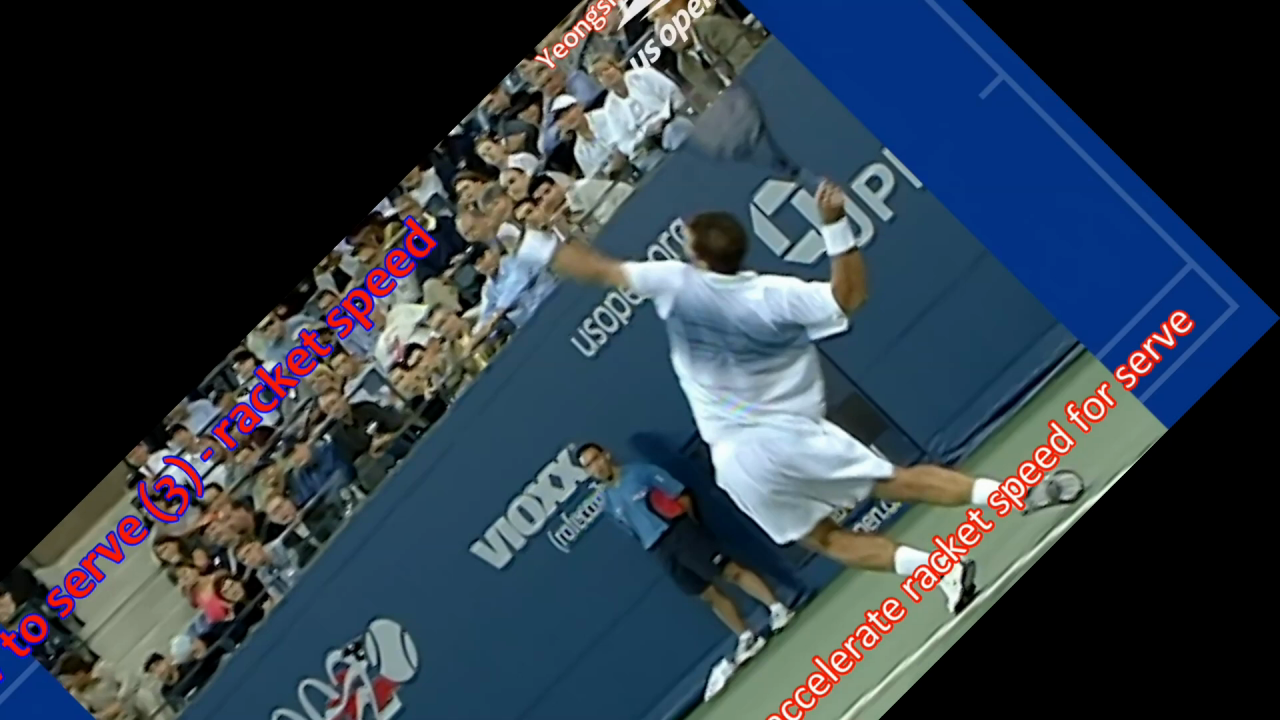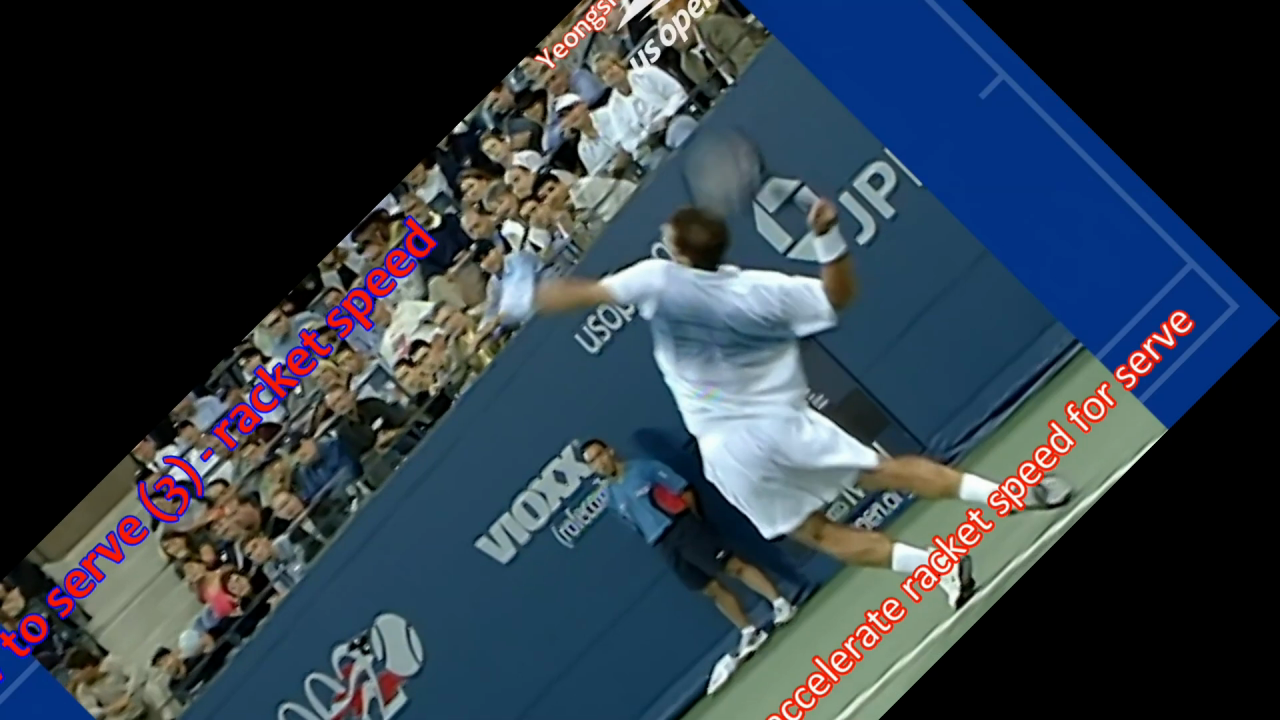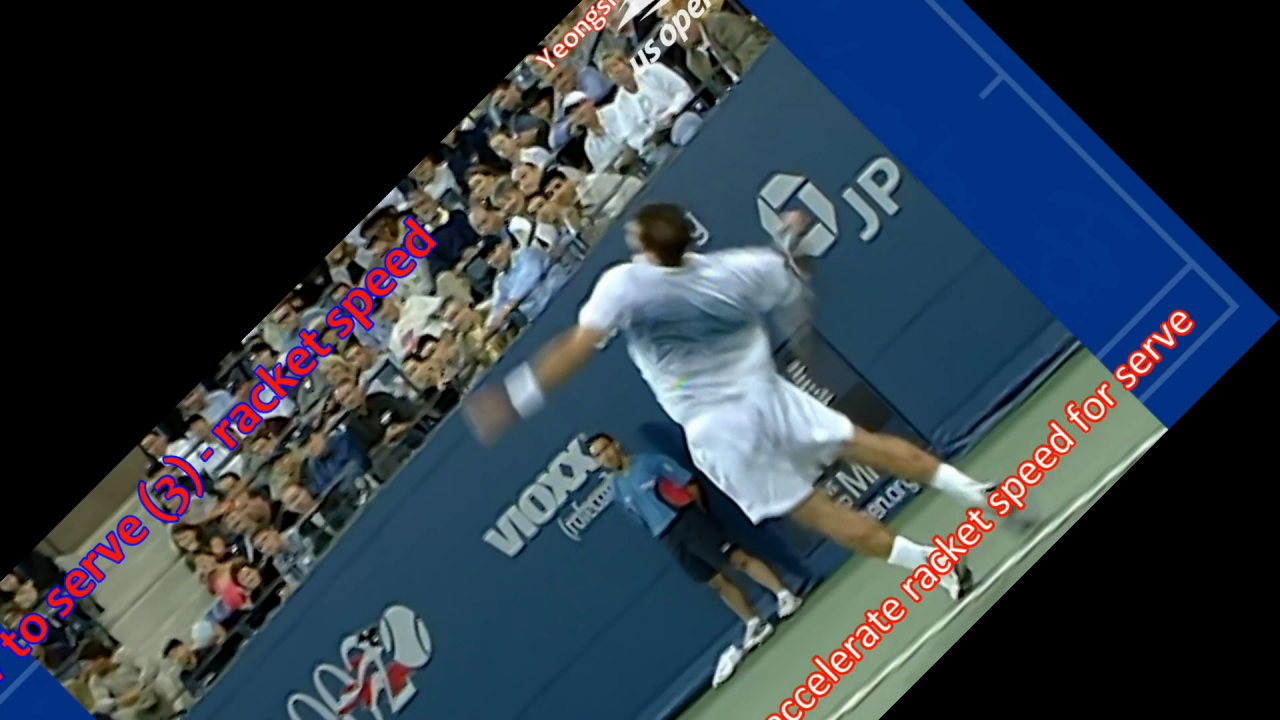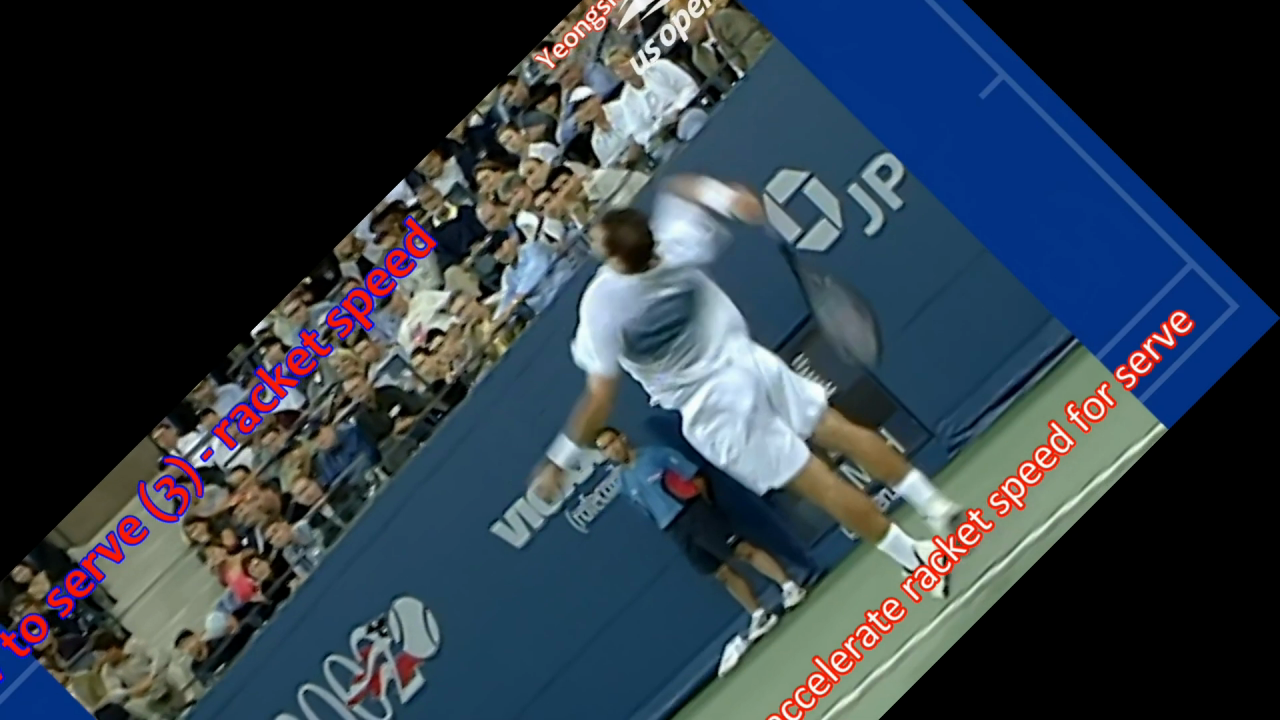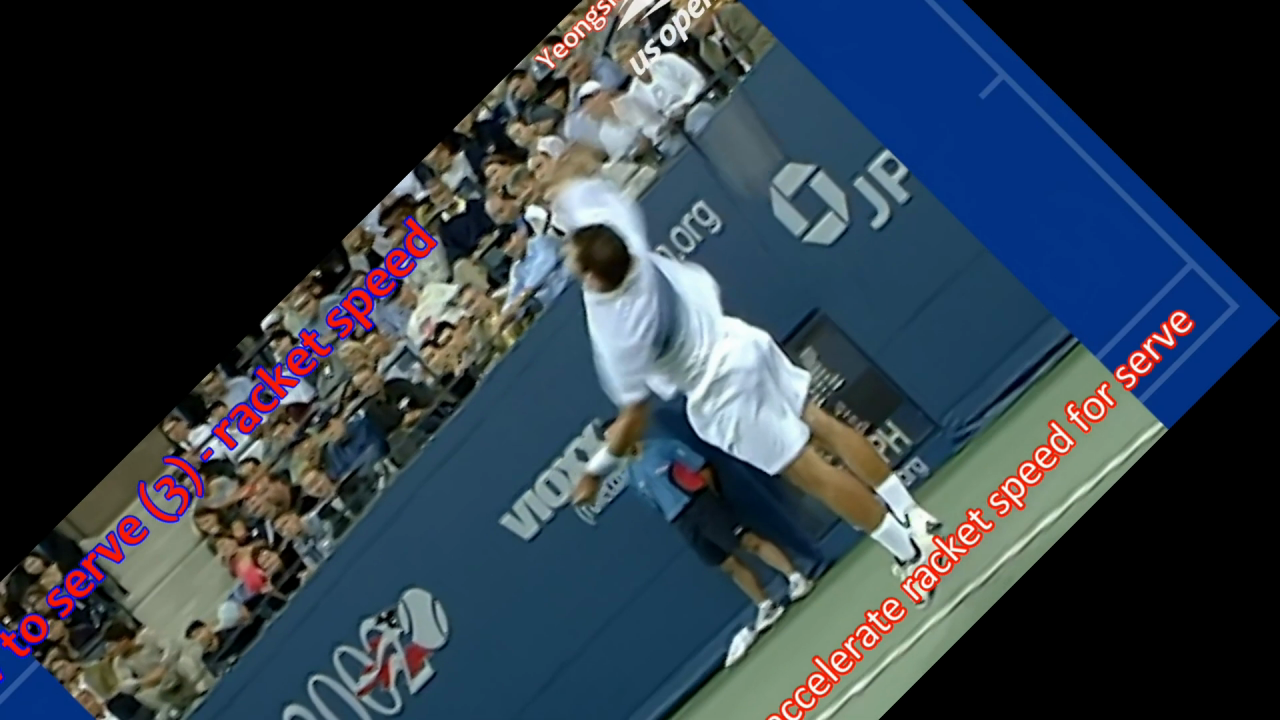
dt=0.5s
person 1, frame 1
left shoulder: (678, 285)
right shoulder: (778, 295)
left elbow: (602, 270)
right elbow: (850, 297)
left wrist: (536, 246)
right wrist: (836, 225)
left hip: (740, 460)
right hip: (795, 436)
left knee: (825, 540)
right knee: (900, 482)
left ankle: (938, 570)
person 1, frame 2
left shoulder: (659, 280)
right shoulder: (763, 289)
left elbow: (585, 293)
right elbow: (839, 296)
left wrist: (515, 294)
right wrist: (826, 234)
left hip: (729, 451)
right hip: (786, 425)
left knee: (817, 533)
right knee: (885, 470)
left ankle: (936, 568)
person 1, frame 3
left shoulder: (624, 284)
right shoulder: (734, 269)
left elbow: (576, 347)
right elbow: (794, 284)
left wrist: (512, 395)
right wrist: (794, 239)
left hip: (719, 433)
right hip: (770, 398)
left knee: (818, 511)
right knee: (868, 445)
left ankle: (931, 565)
right ankle: (974, 493)
person 1, frame 4
left shoulder: (603, 305)
right shoulder: (677, 247)
left elbow: (600, 396)
right elbow: (684, 189)
left wrist: (560, 461)
right wrist: (727, 197)
left hip: (716, 410)
right hip: (752, 365)
left knee: (819, 483)
right knee: (841, 432)
left ankle: (918, 559)
right ankle: (935, 506)
person 1, frame 5
left shoulder: (623, 338)
right shoulder: (619, 236)
left elbow: (634, 418)
right elbow: (572, 189)
left wrist: (596, 470)
left hip: (725, 392)
right hip: (742, 339)
left knee: (808, 470)
right knee: (823, 428)
left ankle: (912, 548)
right ankle: (910, 514)
person 2, frame 1
left shoulder: (640, 472)
right shoulder: (608, 502)
left elbow: (682, 496)
right elbow: (634, 531)
left wrist: (687, 523)
left hip: (679, 531)
right hip: (662, 550)
left knee: (730, 571)
right knee: (709, 594)
left ankle: (777, 608)
right ankle: (747, 638)
person 2, frame 2
left shoulder: (644, 467)
right shoulder: (611, 497)
left elbow: (685, 491)
right elbow: (637, 526)
left wrist: (691, 520)
left hip: (683, 527)
right hip: (665, 546)
left knee: (733, 565)
right knee: (712, 589)
left ankle: (780, 603)
right ankle: (750, 633)
person 2, frame 3
left shoulder: (649, 463)
right shoulder: (617, 491)
left elbow: (690, 486)
right elbow: (640, 519)
left wrist: (697, 509)
left hip: (687, 519)
right hip: (668, 539)
left knee: (736, 559)
right knee: (716, 583)
left ankle: (784, 596)
right ankle: (755, 626)
person 2, frame 4
left shoulder: (655, 455)
right shoulder: (624, 481)
left elbow: (696, 478)
right elbow: (648, 511)
left wrist: (703, 507)
left hip: (694, 512)
right hip: (676, 531)
left knee: (743, 550)
right knee: (723, 574)
left ankle: (789, 586)
right ankle: (760, 617)
person 2, frame 5
left shoulder: (663, 447)
right shoulder: (630, 473)
left elbow: (704, 470)
right elbow: (652, 503)
left wrist: (706, 494)
left hip: (699, 504)
right hip: (679, 523)
left knee: (749, 541)
right knee: (731, 567)
left ankle: (796, 578)
right ankle: (768, 608)
